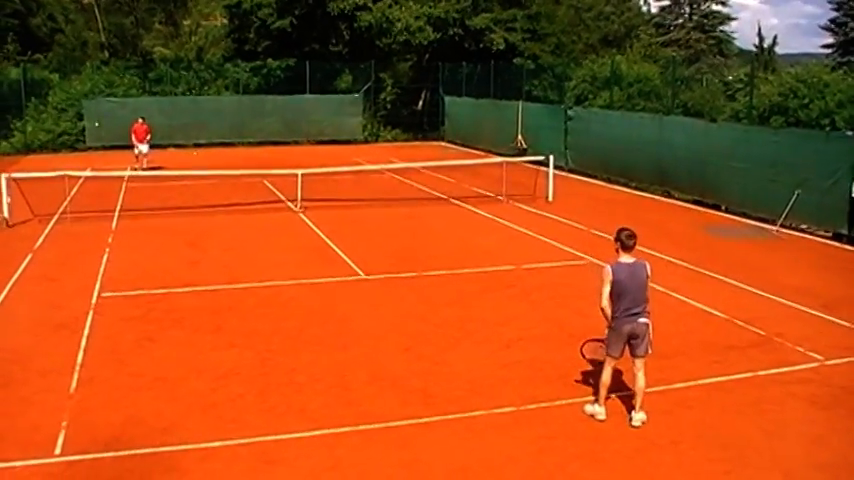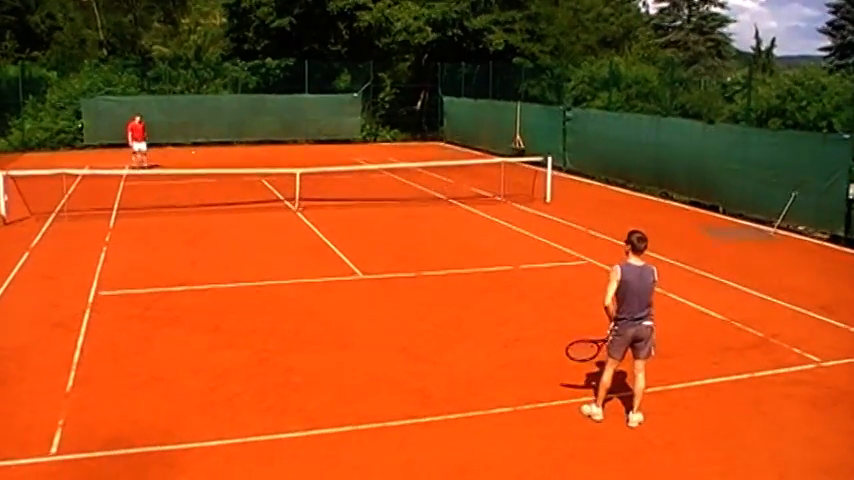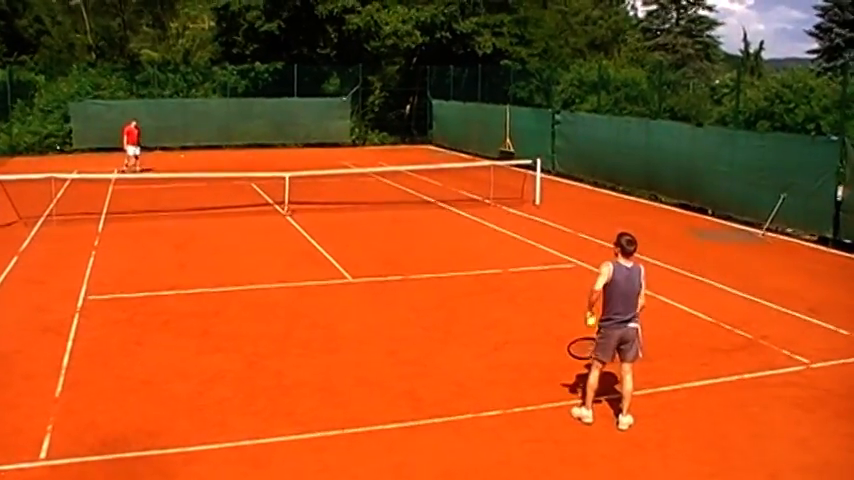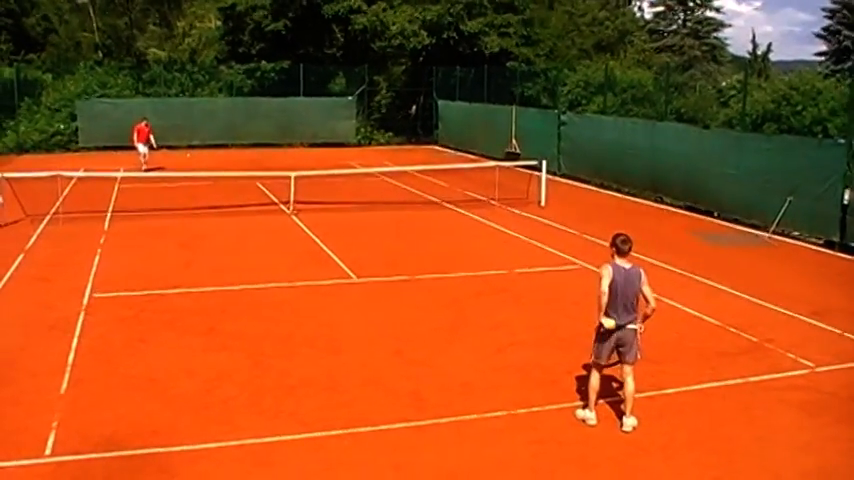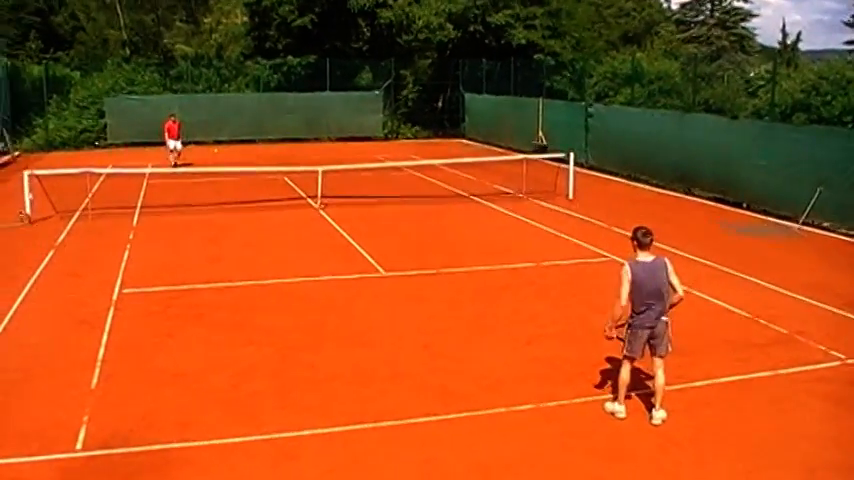
dt=0.4s
person 1, frame 1
left shoulder: (610, 269)
right shoulder: (645, 267)
left elbow: (604, 304)
right elbow: (644, 297)
left wrist: (611, 323)
left hip: (620, 324)
right hip: (641, 323)
left knee: (609, 366)
right knee: (639, 370)
left ankle: (599, 407)
right ankle: (637, 413)
person 1, frame 2
left shoulder: (618, 270)
right shoulder: (653, 272)
left elbow: (607, 303)
right elbow: (646, 299)
left wrist: (613, 322)
left hip: (623, 327)
right hip: (645, 326)
left knee: (610, 368)
right knee: (639, 371)
left ankle: (597, 408)
right ankle: (635, 414)
person 1, frame 3
left shoulder: (609, 267)
right shoulder: (640, 271)
left elbow: (597, 289)
right elbow: (641, 303)
left wrist: (589, 310)
left hip: (609, 329)
right hip: (631, 328)
left knee: (596, 368)
right knee: (627, 373)
left ankle: (586, 410)
right ankle: (624, 416)
person 1, frame 4
left shoulder: (608, 269)
right shoulder: (639, 273)
left elbow: (604, 291)
right elbow: (652, 305)
left wrist: (600, 316)
right wrist: (641, 322)
left hip: (608, 330)
right hip: (629, 330)
left knee: (596, 370)
right knee: (628, 375)
left ankle: (590, 412)
right ankle: (628, 418)
person 1, frame 5
left shoulder: (629, 268)
right shoulder: (664, 263)
left elbow: (622, 304)
right elbow: (679, 294)
left wrist: (611, 326)
left hip: (638, 324)
right hip: (660, 323)
left knee: (627, 364)
right knee: (659, 368)
left ankle: (619, 405)
right ankle: (658, 411)
